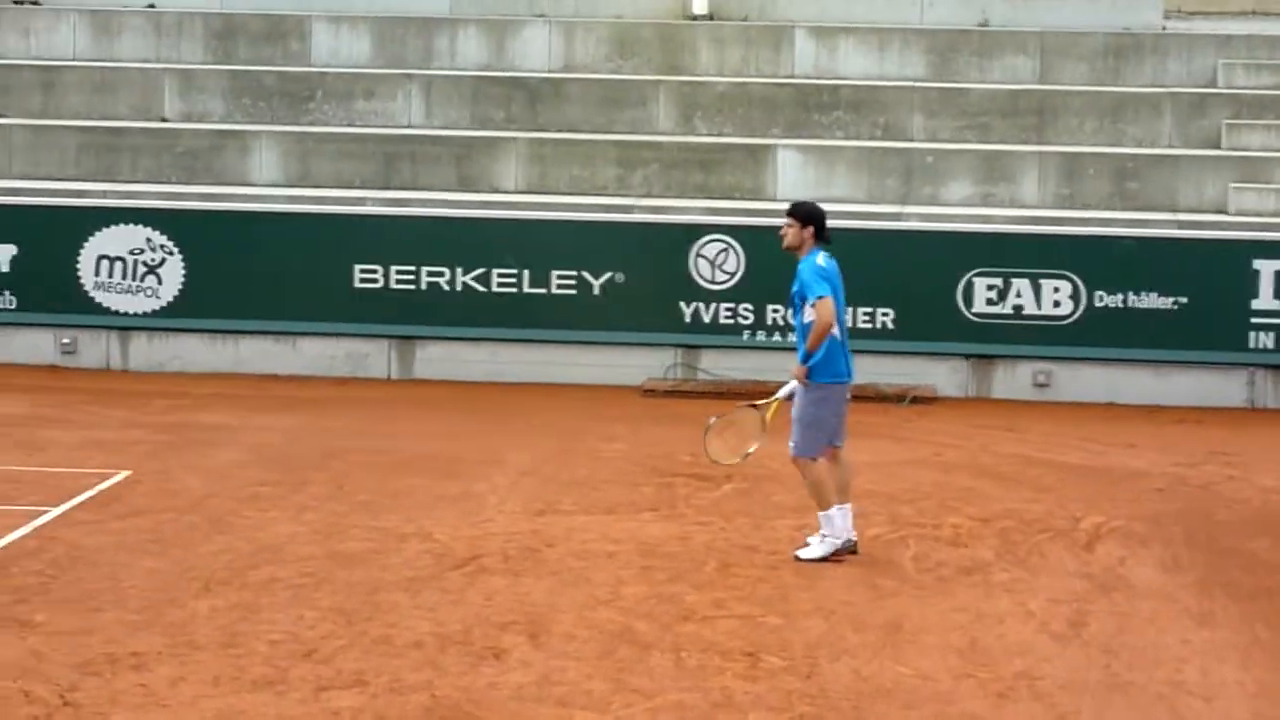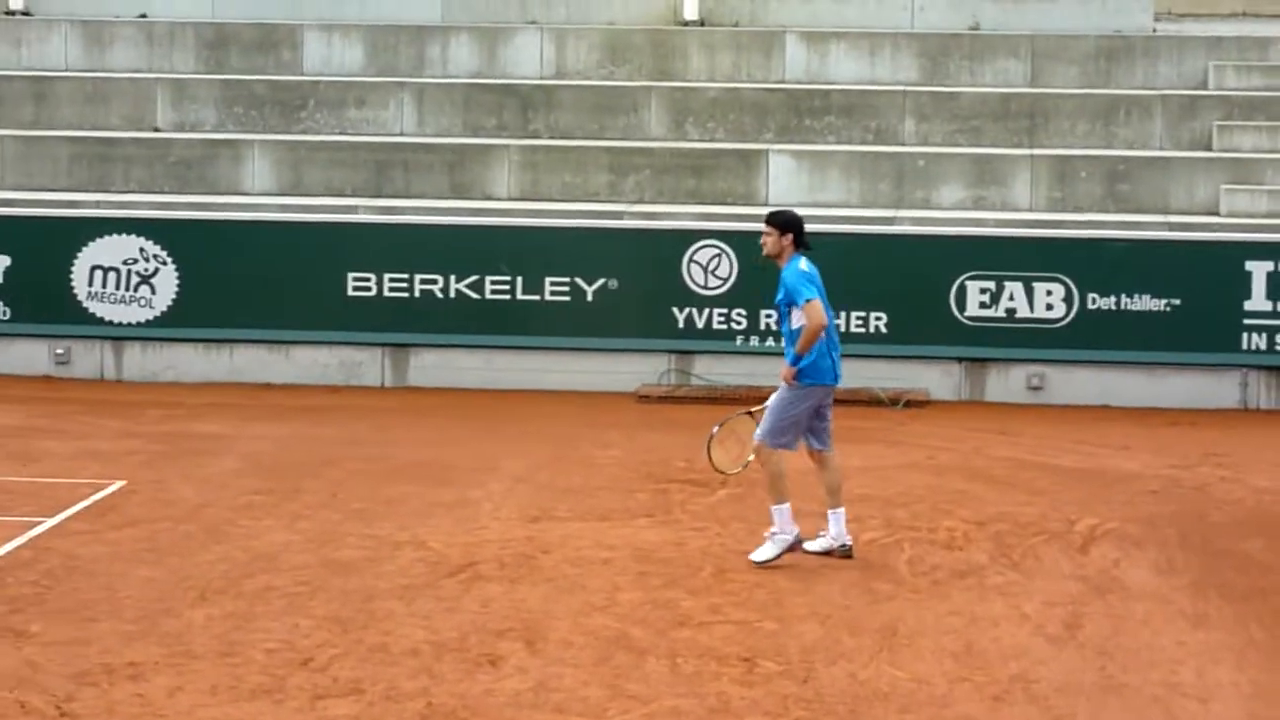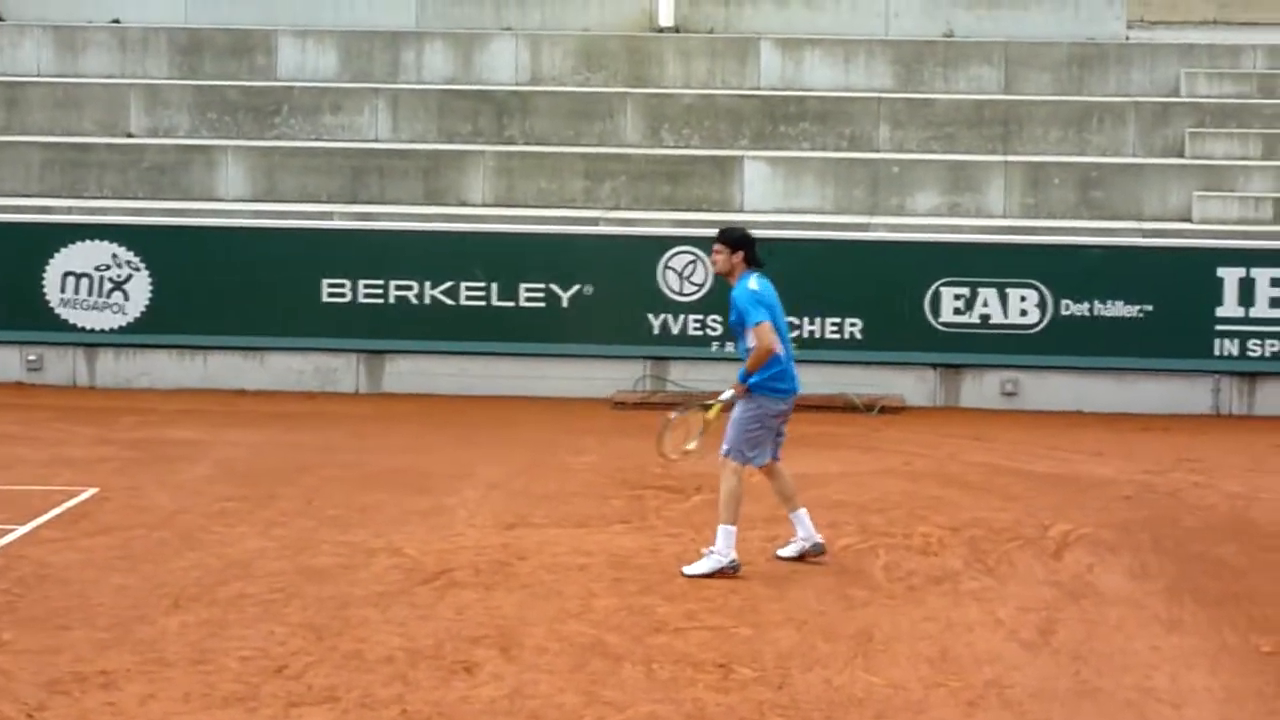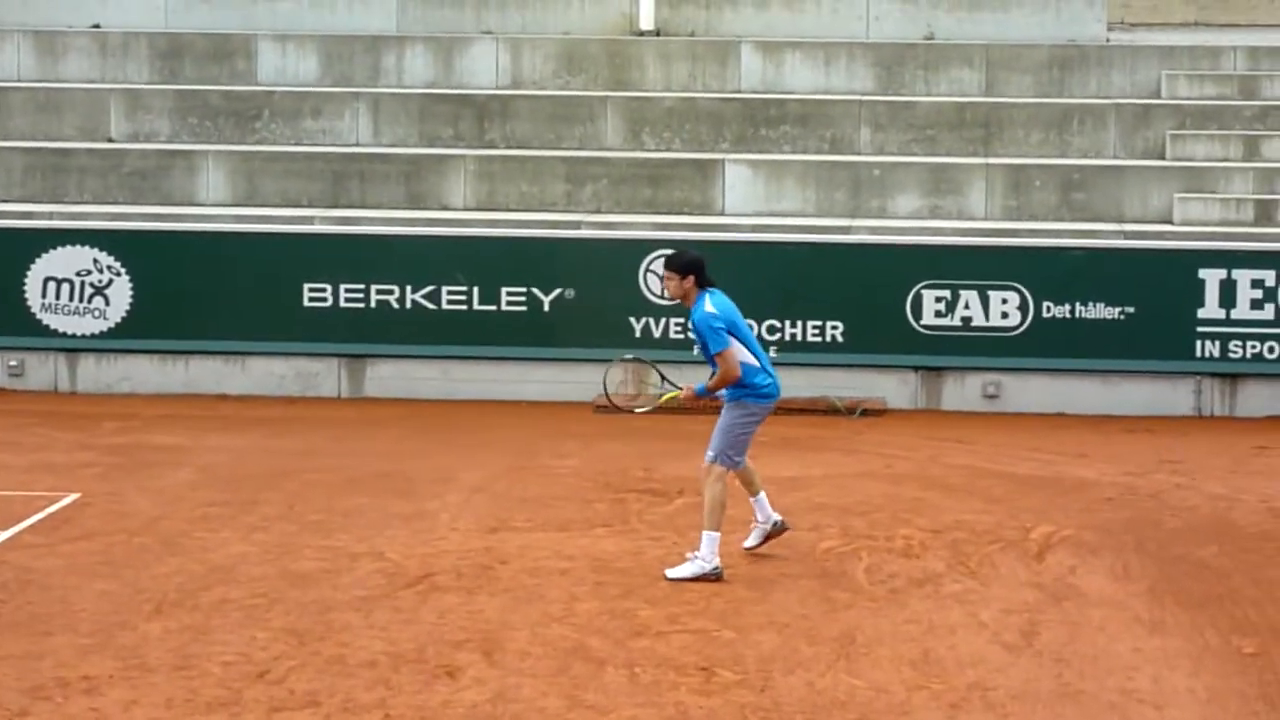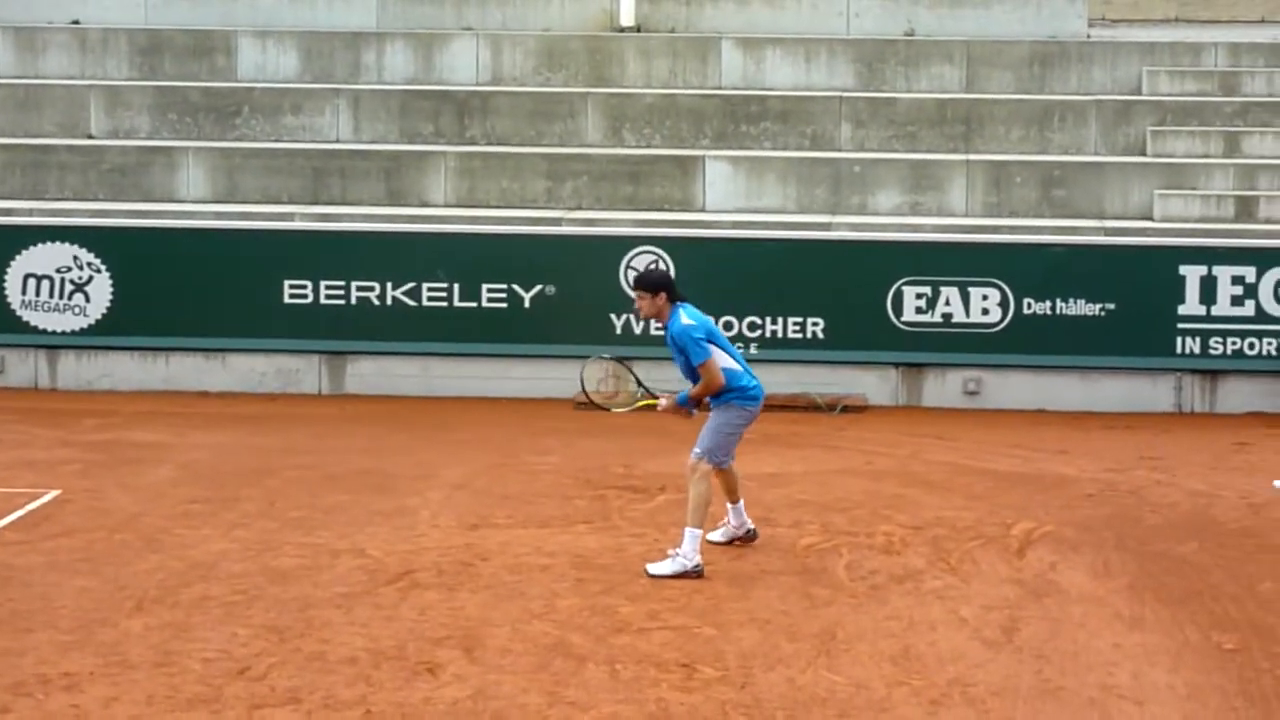
dt=0.2s
person 1, frame 1
left shoulder: (810, 267)
right shoulder: (824, 263)
left elbow: (826, 320)
left wrist: (804, 359)
left hip: (821, 374)
right hip: (834, 372)
left knee: (803, 455)
right knee: (831, 450)
left ankle: (833, 534)
right ankle: (842, 530)
person 1, frame 2
left shoulder: (794, 273)
right shoulder: (802, 269)
left elbow: (817, 321)
left wrist: (793, 361)
left hip: (807, 376)
right hip: (822, 374)
left knee: (765, 445)
right knee: (821, 453)
left ankle: (784, 531)
right ankle: (838, 536)
person 1, frame 3
left shoulder: (744, 292)
right shoulder: (757, 285)
left elbow: (767, 345)
left wrist: (743, 377)
left hip: (764, 390)
right hip: (779, 387)
left knee: (730, 463)
right knee: (768, 463)
left ankle: (725, 555)
right ankle: (807, 537)
person 1, frame 4
left shoulder: (705, 315)
right shoulder: (712, 298)
left elbow: (731, 372)
left wrist: (700, 391)
right wrist: (710, 386)
left hip: (750, 395)
right hip: (757, 389)
left knee: (714, 469)
right knee: (732, 459)
left ankle: (707, 560)
right ankle: (766, 519)
person 1, frame 5
left shoulder: (683, 328)
right shoulder: (682, 313)
left elbow: (715, 381)
left wrist: (681, 401)
right wrist: (690, 398)
left hip: (737, 398)
right hip: (738, 394)
left knee: (698, 467)
right knee: (717, 460)
left ankle: (688, 556)
right ankle: (740, 525)
